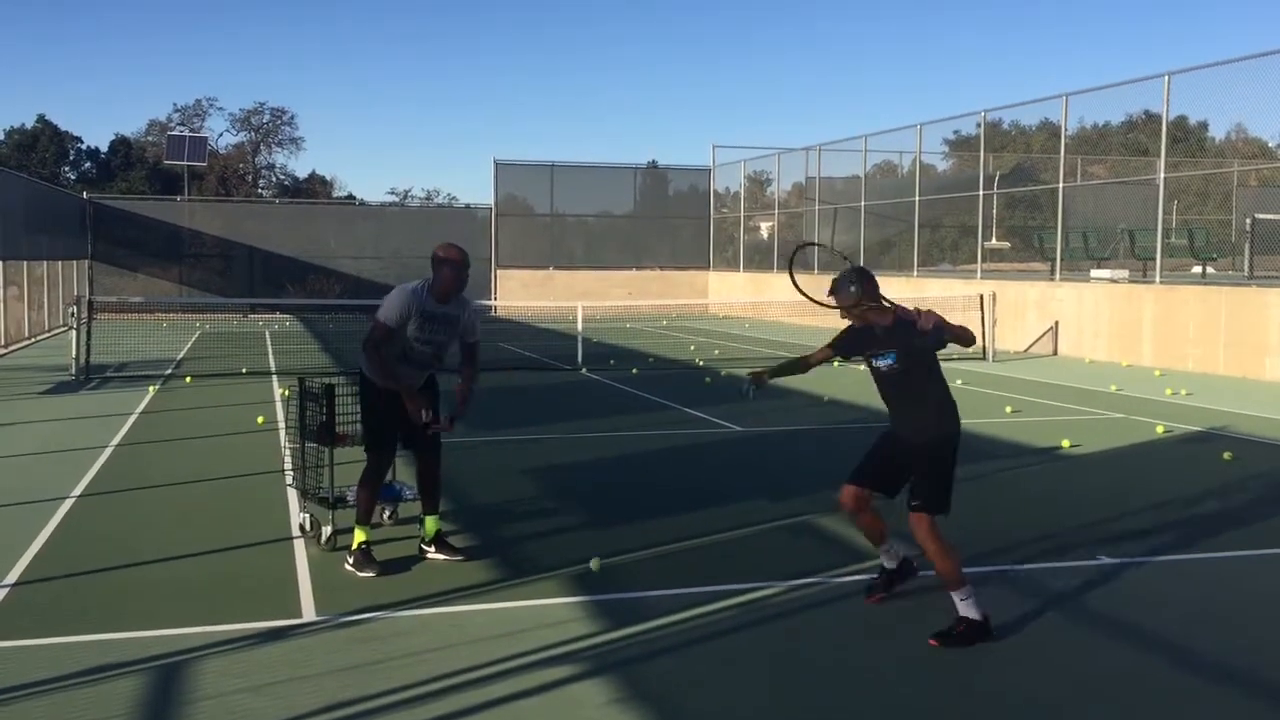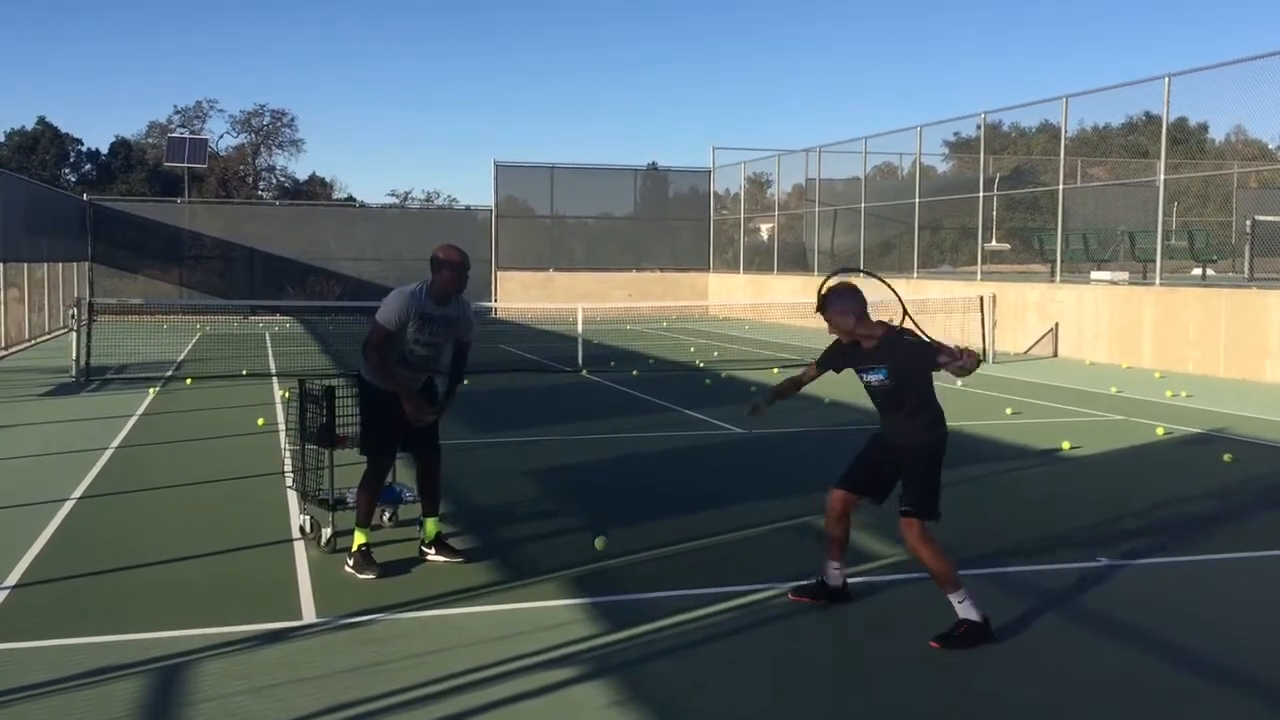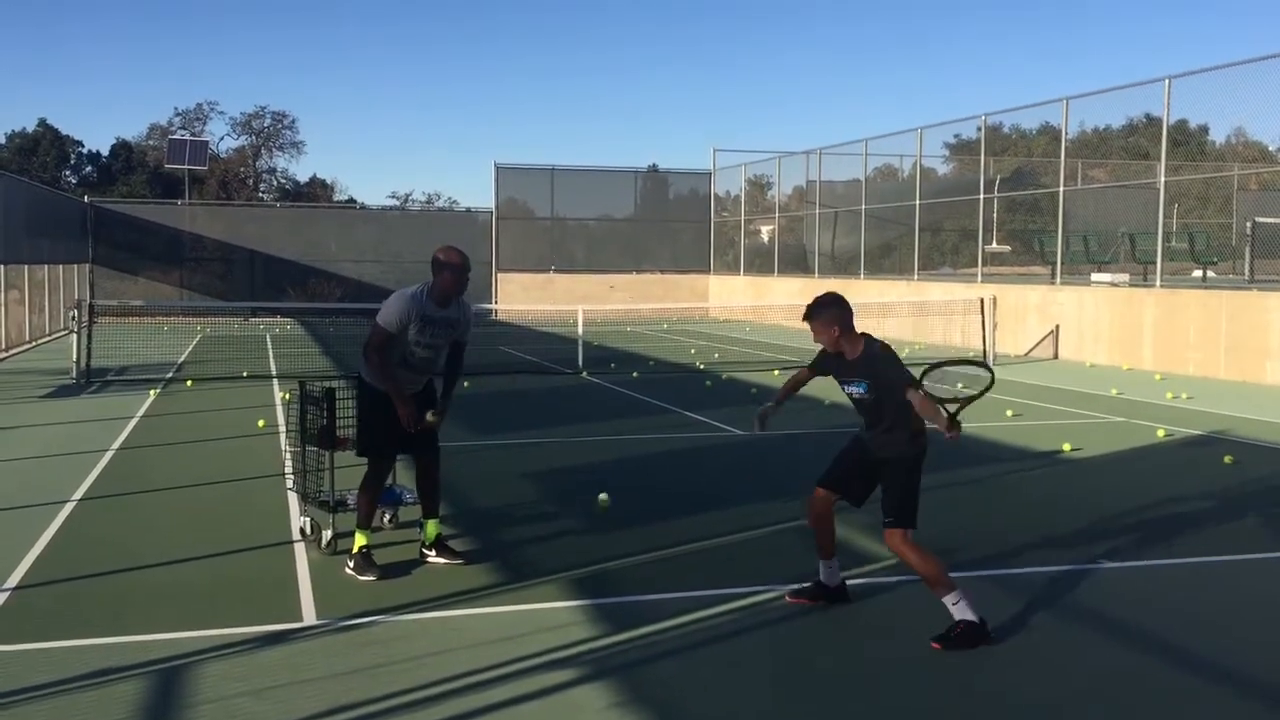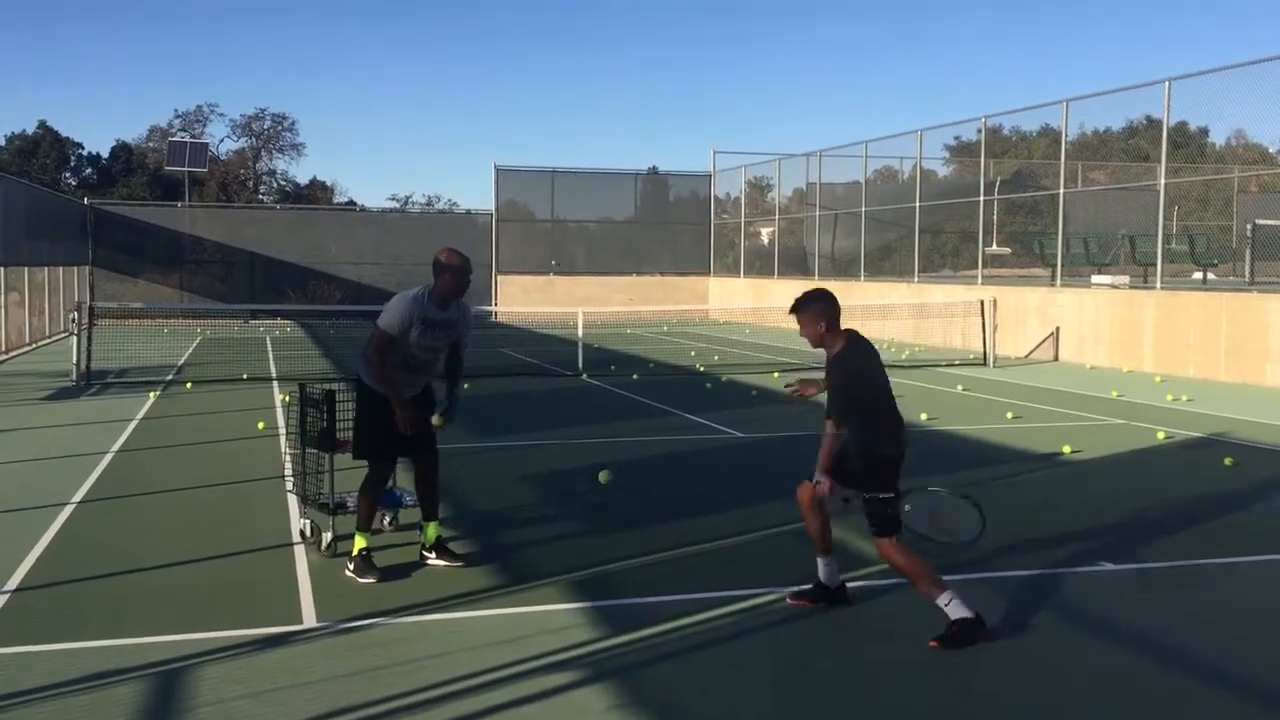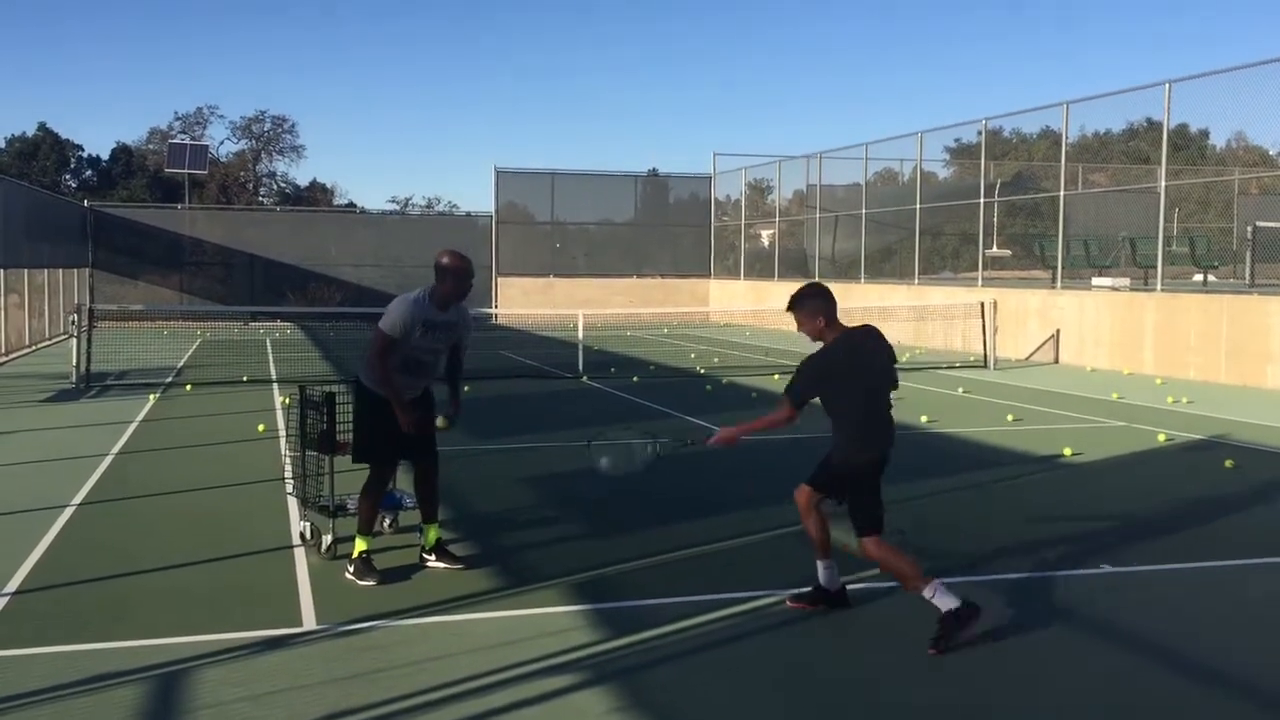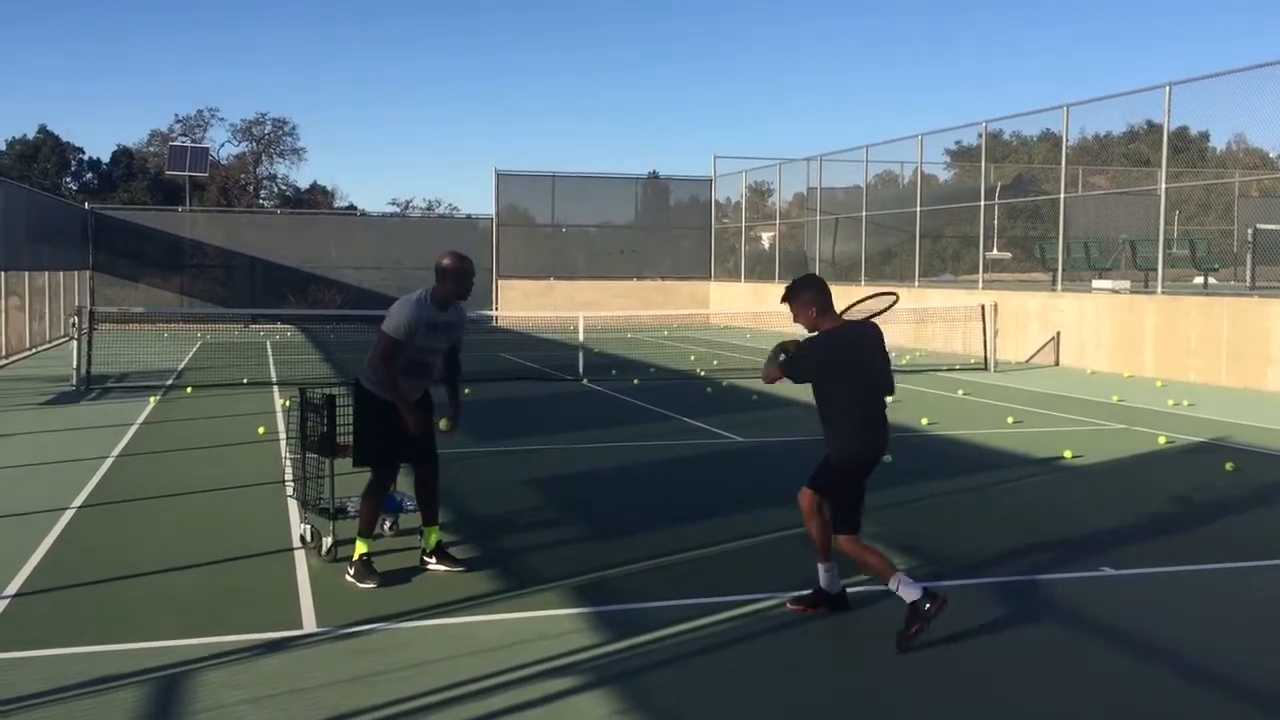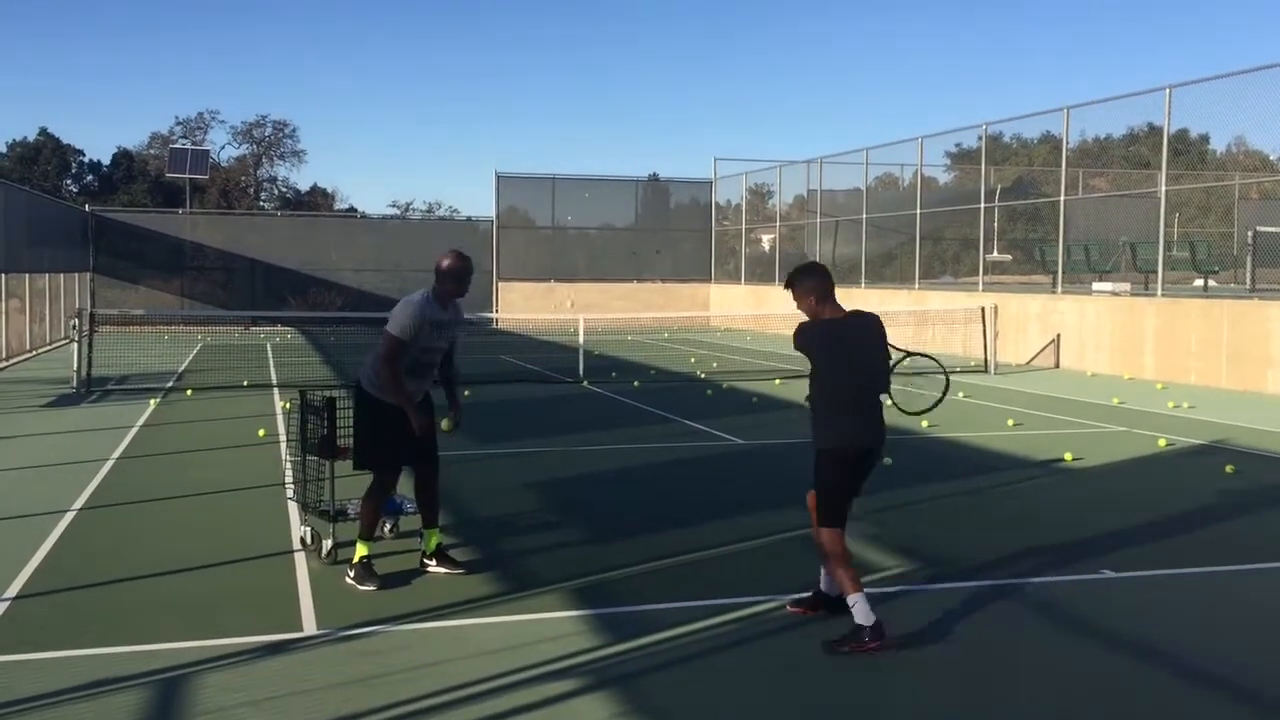
dt=0.1s
person 1, frame 1
left shoulder: (910, 324)
right shoulder: (860, 333)
left elbow: (967, 339)
right elbow: (812, 360)
left wrist: (941, 324)
right wrist: (770, 372)
left hip: (936, 434)
right hip: (902, 431)
left knee: (921, 523)
right knee: (850, 497)
left ankle: (973, 617)
right ankle: (894, 563)
person 1, frame 2
left shoulder: (904, 343)
right shoulder: (847, 347)
left elbow: (964, 365)
right elbow: (806, 375)
left wrist: (963, 359)
right wrist: (769, 400)
left hip: (921, 441)
right hip: (889, 437)
left knee: (912, 531)
right knee: (837, 502)
left ankle: (973, 619)
right ankle: (833, 583)
person 1, frame 3
left shoulder: (882, 360)
right shoulder: (835, 355)
left elbow: (918, 397)
right elbow: (803, 375)
left wrist: (943, 421)
right wrist: (774, 403)
left hip: (902, 450)
right hip: (871, 440)
left knee: (897, 539)
right knee: (819, 501)
left ankle: (969, 620)
right ankle: (830, 583)
person 1, frame 4
left shoulder: (848, 370)
right shoulder: (848, 344)
left elbow: (834, 429)
left wrist: (823, 473)
right wrist: (815, 387)
left hip: (879, 452)
right hip: (861, 444)
left knee: (887, 544)
right knee: (807, 497)
left ankle: (964, 617)
right ankle: (829, 583)
person 1, frame 5
left shoulder: (820, 366)
right shoulder: (870, 337)
left elbow: (784, 415)
right elbow: (890, 381)
left wrist: (735, 432)
left hip: (861, 453)
right hip: (870, 441)
left knee: (871, 543)
right knee: (804, 498)
left ankle: (953, 608)
right ankle: (830, 587)
person 1, frame 6
left shoulder: (811, 351)
right shoulder: (870, 332)
left elbow: (769, 376)
right elbow: (887, 389)
left wrist: (778, 351)
left hip: (850, 450)
right hip: (871, 440)
left knee: (846, 540)
right knee: (809, 500)
left ankle: (918, 598)
right ankle: (830, 588)
person 1, frame 7
left shoulder: (811, 334)
right shoulder: (871, 324)
right elbow: (882, 385)
left hip: (839, 442)
right hip: (869, 437)
left knee: (829, 532)
right knee: (817, 503)
left ankle: (867, 625)
right ankle: (829, 592)
person 2, frame 1
left shoulder: (465, 310)
right shoulder: (405, 298)
left elbow: (469, 362)
right elbow: (372, 347)
left wrist: (458, 409)
right wrist: (405, 395)
left hip: (422, 385)
right hip: (381, 385)
left knee: (430, 456)
right knee: (380, 461)
left ankle: (431, 537)
right ankle: (359, 545)
person 2, frame 2
left shoulder: (463, 311)
right shoulder: (404, 300)
left elbow: (460, 358)
right elbow: (371, 349)
left wrist: (446, 399)
right wrist: (404, 396)
left hip: (421, 387)
right hip: (380, 387)
left knee: (430, 459)
right knee: (380, 464)
left ankle: (431, 538)
right ankle: (358, 548)
person 2, frame 3
left shoulder: (463, 312)
right shoulder: (405, 302)
left elbow: (455, 357)
right elbow: (371, 351)
left wrist: (445, 399)
right wrist: (399, 399)
left hip: (420, 390)
right hip: (380, 389)
left knee: (429, 461)
right knee: (380, 466)
left ankle: (431, 540)
right ankle: (358, 550)
person 2, frame 4
left shoulder: (462, 313)
right shoulder: (406, 305)
left elbow: (454, 357)
right elbow: (373, 354)
left wrist: (451, 398)
right wrist: (398, 404)
left hip: (418, 392)
right hip: (379, 392)
left knee: (429, 463)
right knee: (381, 469)
left ankle: (431, 543)
right ankle: (358, 553)
person 2, frame 5
left shoulder: (460, 315)
right shoulder: (407, 307)
left elbow: (454, 358)
right elbow: (376, 357)
left wrist: (455, 399)
right wrist: (399, 407)
left hip: (417, 394)
right hip: (378, 394)
left knee: (428, 465)
right knee: (382, 472)
left ankle: (431, 545)
right ankle: (358, 555)
person 2, frame 6
left shoulder: (458, 315)
right shoulder: (410, 309)
left elbow: (451, 360)
right elbow: (380, 362)
left wrist: (454, 401)
right wrist: (405, 410)
left hip: (417, 396)
right hip: (378, 396)
left knee: (428, 467)
right knee: (384, 475)
left ankle: (431, 547)
right ankle: (359, 558)
person 2, frame 7
left shoulder: (454, 313)
right shoulder: (413, 308)
right elbow: (385, 363)
left wrist: (453, 401)
right wrist: (411, 411)
left hip: (417, 397)
right hip: (380, 399)
left knee: (428, 470)
right knee: (386, 478)
left ankle: (431, 550)
right ankle: (359, 560)
